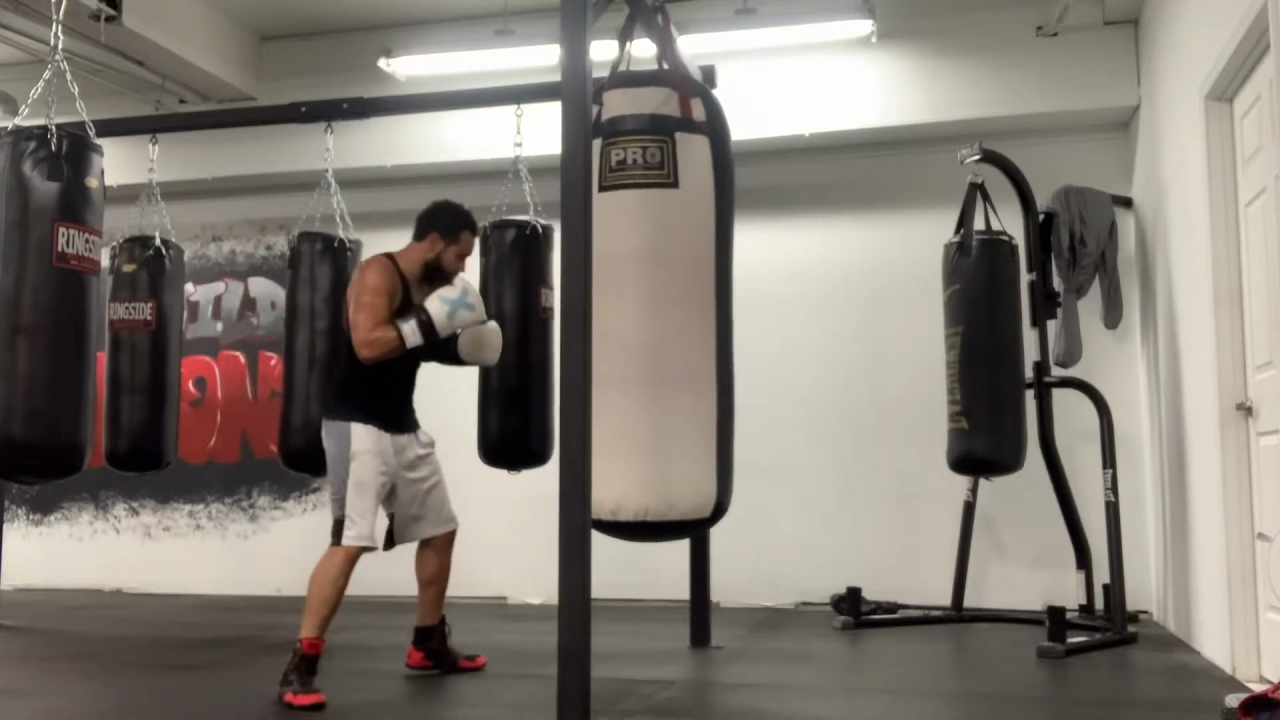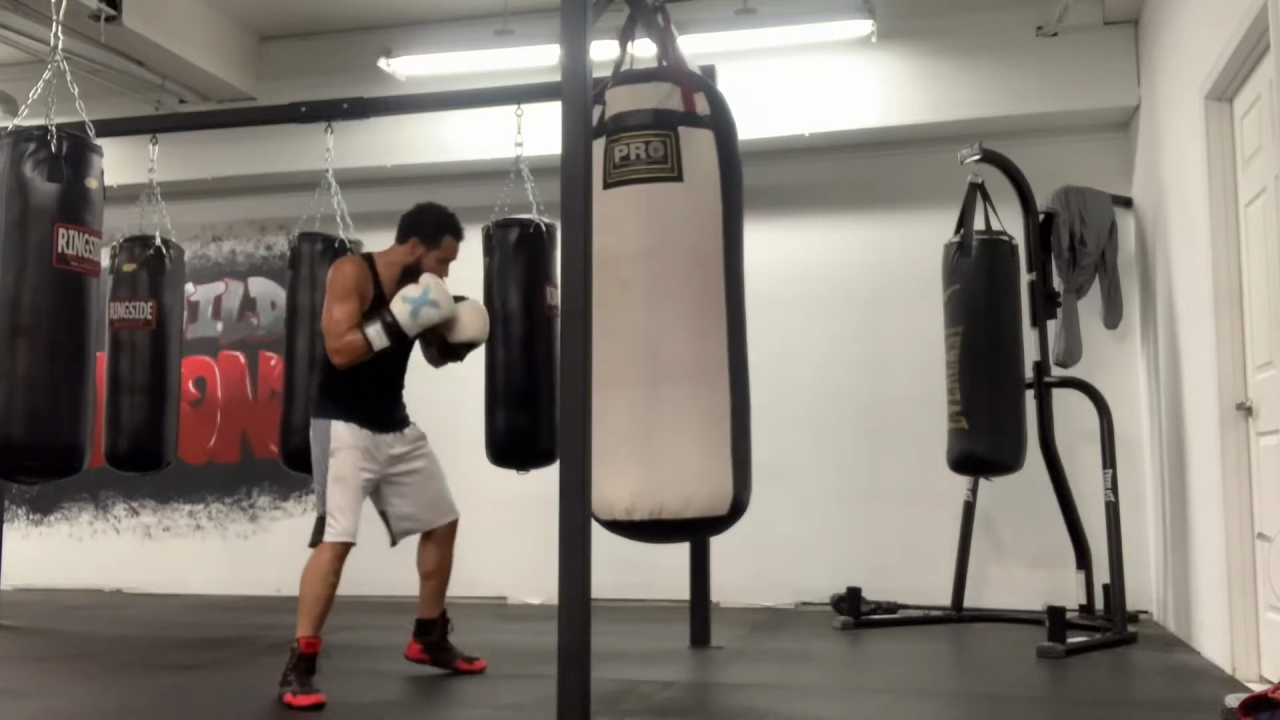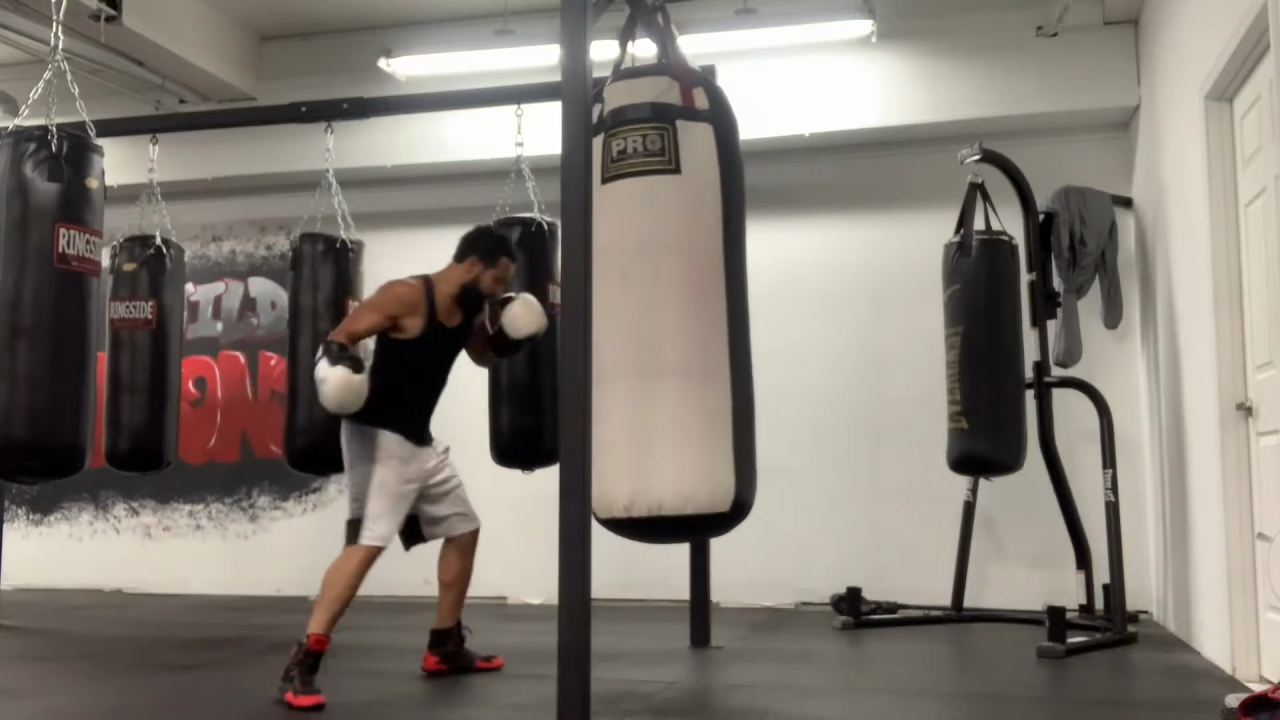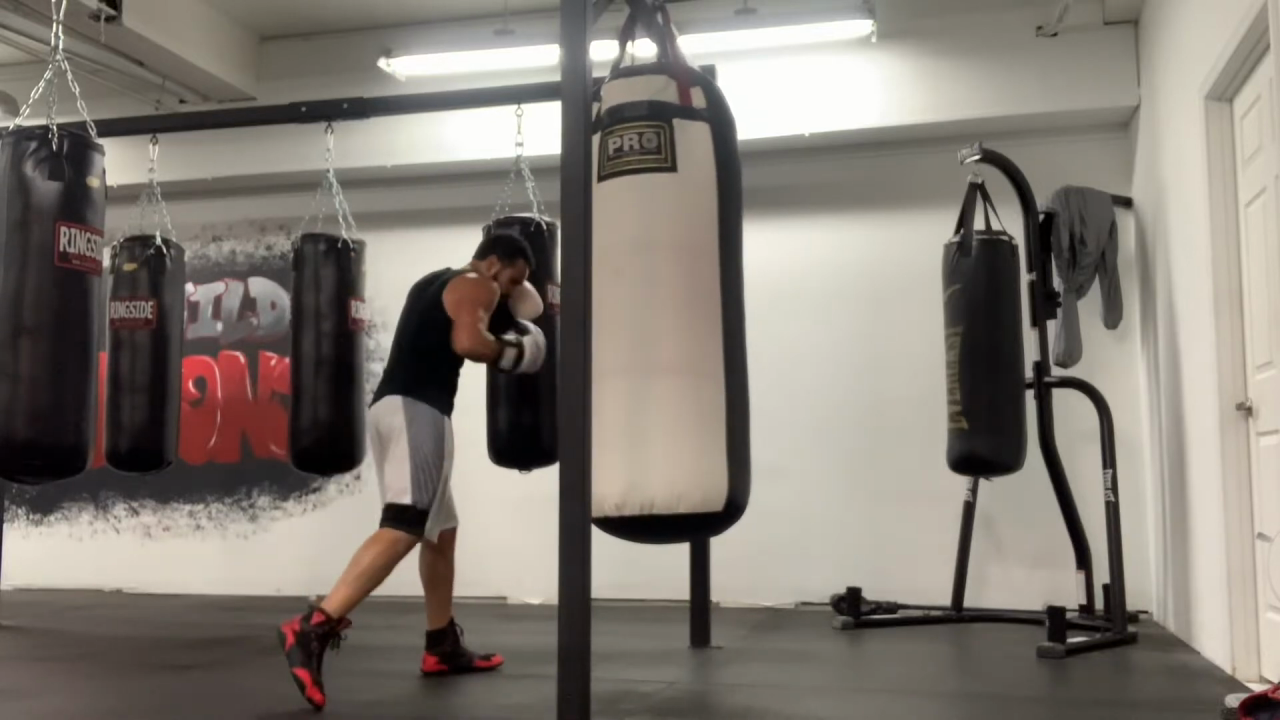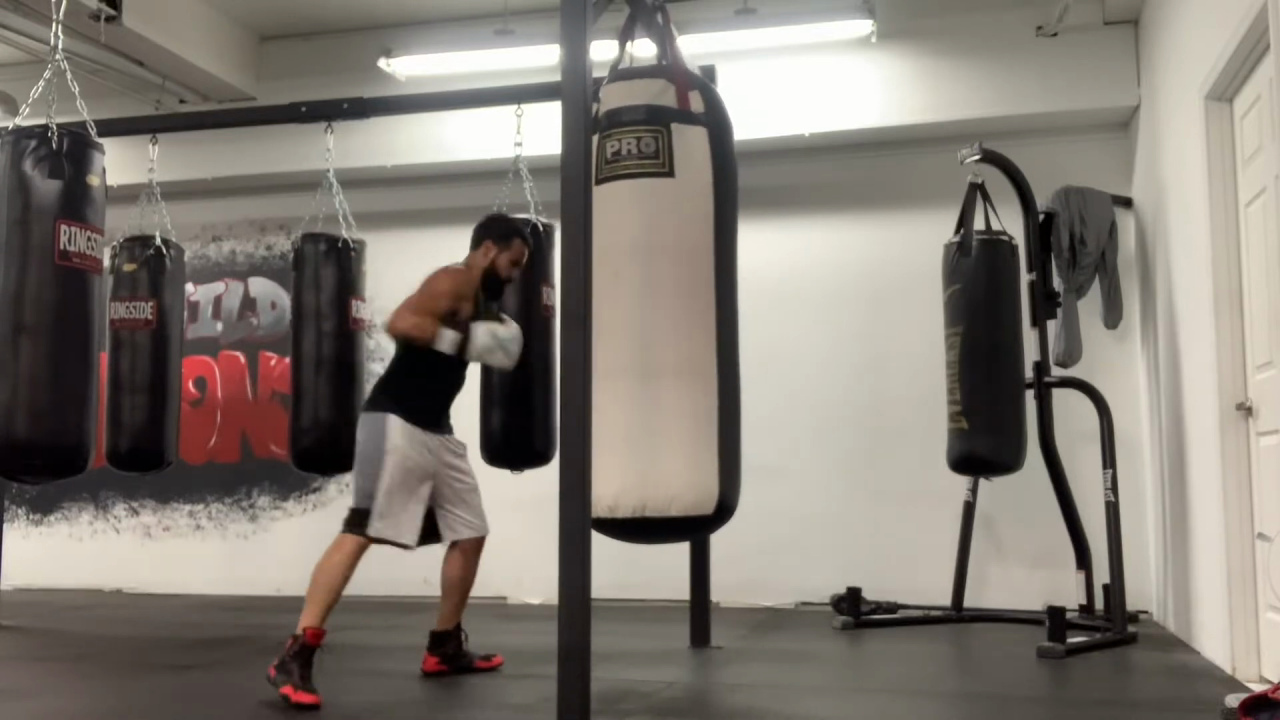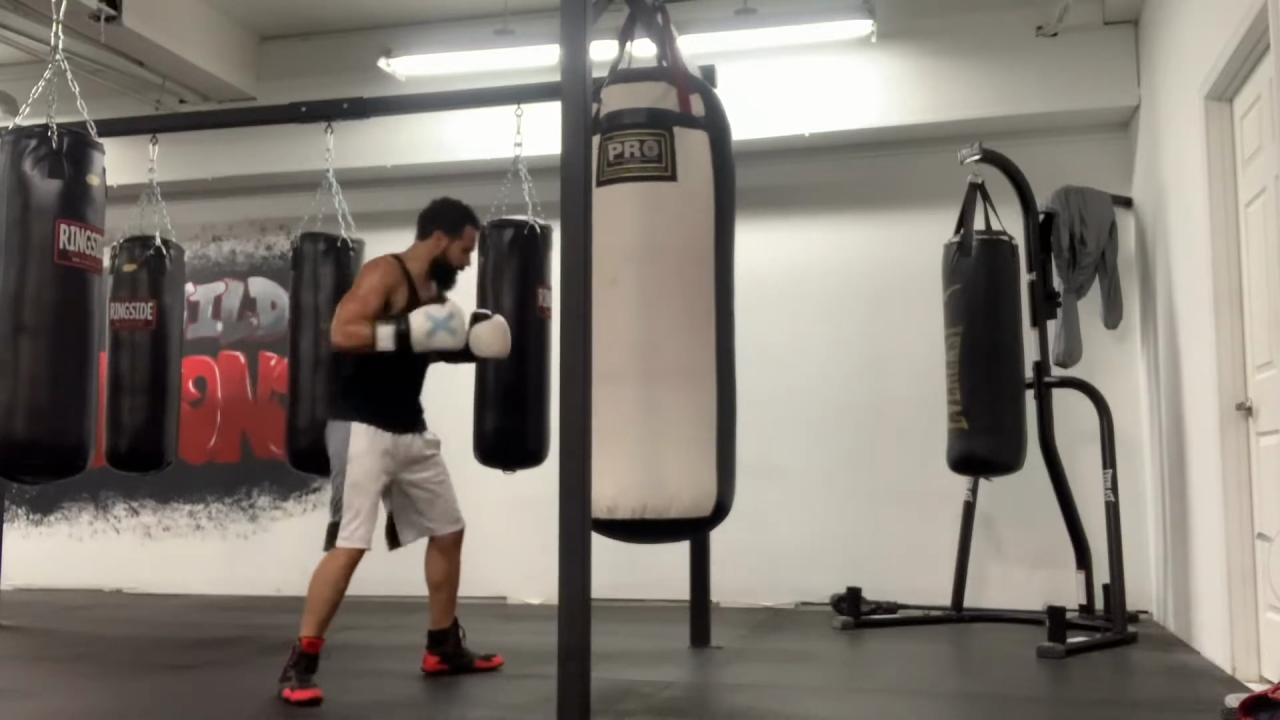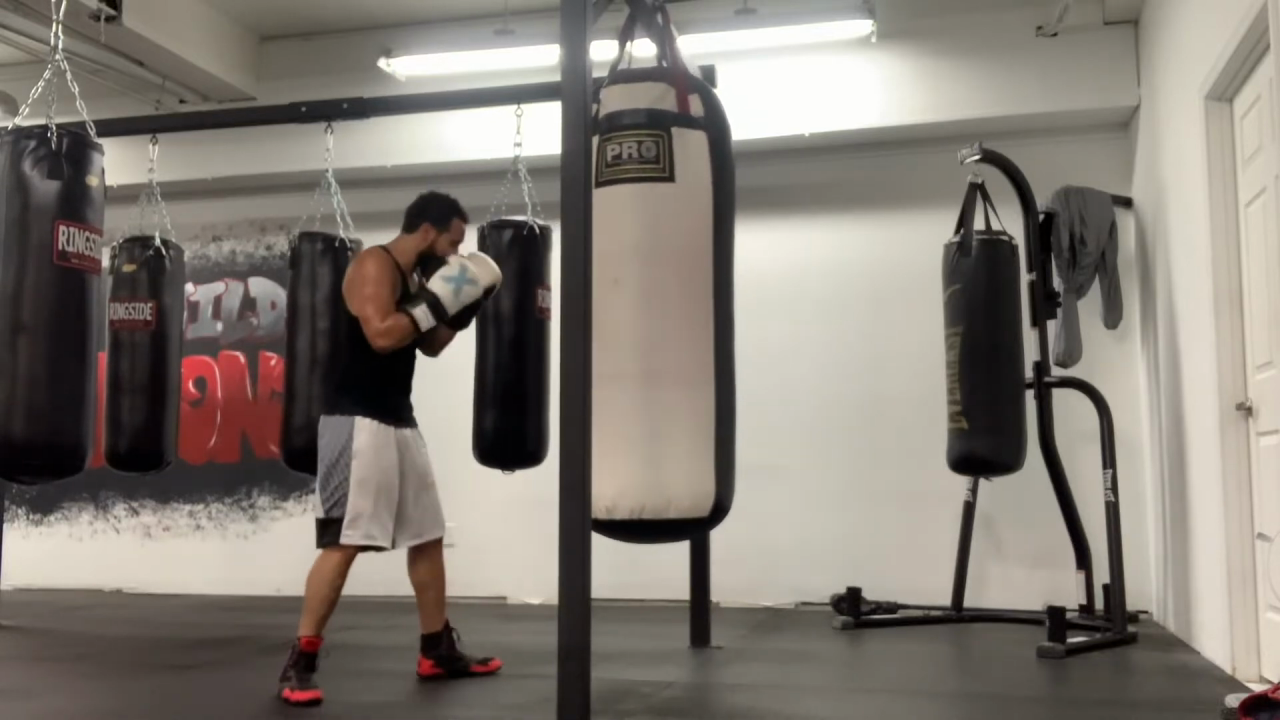
dt=0.3s
person 1, frame 1
left shoulder: (427, 283)
right shoulder: (378, 272)
right elbow: (369, 346)
left wrist: (459, 345)
right wrist: (432, 317)
left hip: (405, 429)
right hip: (357, 427)
left knee: (441, 531)
right knee: (350, 543)
left ankle: (429, 643)
right ankle: (300, 666)
person 1, frame 2
left shoulder: (417, 285)
right shoulder: (351, 272)
left elbow: (437, 355)
right elbow: (340, 351)
left wrist: (460, 333)
right wrist: (400, 320)
left hip: (396, 426)
right hip: (344, 425)
left knee: (441, 524)
right knee: (335, 541)
left ankle: (429, 638)
right ankle: (299, 666)
person 1, frame 3
left shoulder: (470, 304)
right shoulder: (405, 293)
left elbow: (485, 354)
right elbow: (340, 337)
left wrist: (513, 332)
right wrist: (333, 363)
left hip: (418, 438)
right hip: (378, 434)
left knee: (463, 530)
right knee: (367, 543)
left ankle: (445, 646)
right ankle: (303, 663)
person 1, frame 4
left shoulder: (440, 284)
right shoulder: (476, 286)
right elbow: (469, 344)
left wrist: (510, 313)
right wrist: (517, 351)
left hip: (394, 408)
right hip: (417, 412)
left knee: (441, 531)
right knee: (402, 529)
left ankle: (442, 646)
right ankle: (311, 631)
person 1, frame 5
left shoulder: (476, 294)
right shoulder: (459, 280)
right elbow: (403, 325)
right wrist: (467, 340)
left hip: (433, 431)
right hip: (395, 422)
left knee: (470, 533)
right knee: (358, 533)
left ankle: (445, 647)
right ankle: (295, 657)
person 1, frame 6
left shoulder: (434, 288)
right shoulder: (383, 274)
right elbow: (342, 335)
left wrist: (468, 342)
right wrist: (408, 333)
left hip: (411, 431)
right hip: (361, 428)
left knee: (448, 532)
right knee: (348, 546)
left ankle: (443, 646)
right ankle: (300, 662)
person 1, frame 7
left shoulder: (416, 276)
right shoulder: (374, 264)
left elbow: (430, 344)
right elbow: (382, 335)
left wrist: (466, 301)
right wrist: (439, 301)
left hip: (399, 423)
right hip: (356, 421)
left knee: (427, 538)
right knee: (344, 542)
left ankle: (437, 651)
right ankle: (300, 663)
